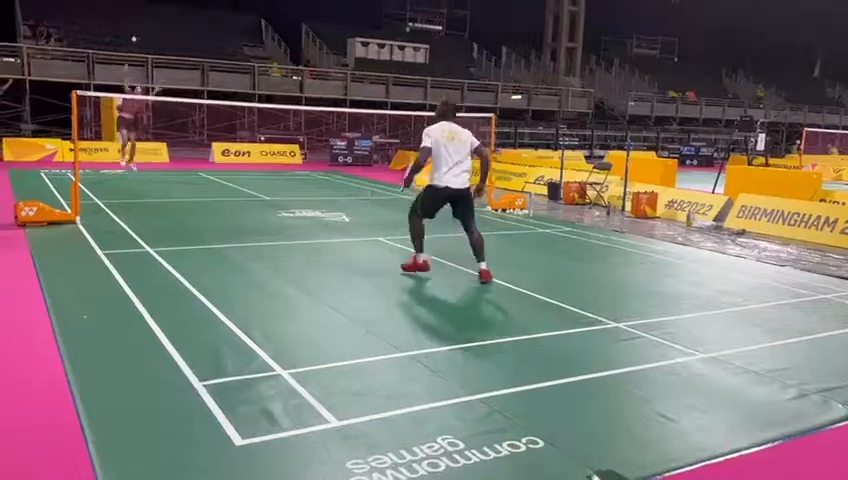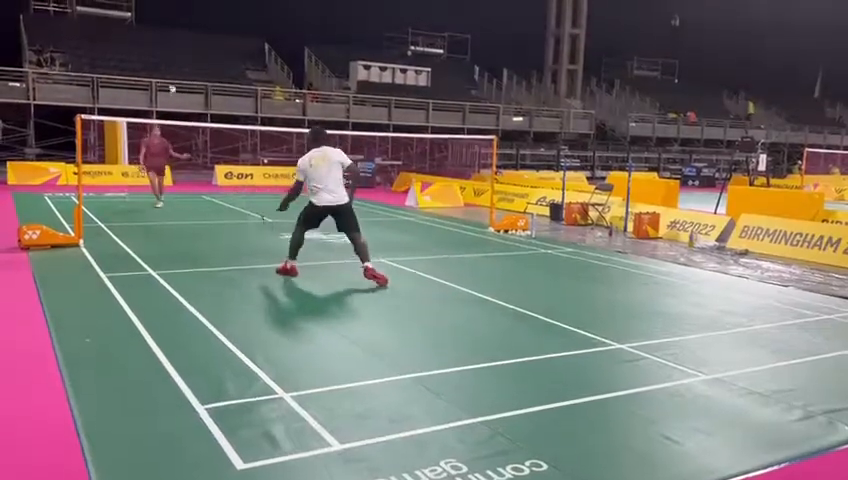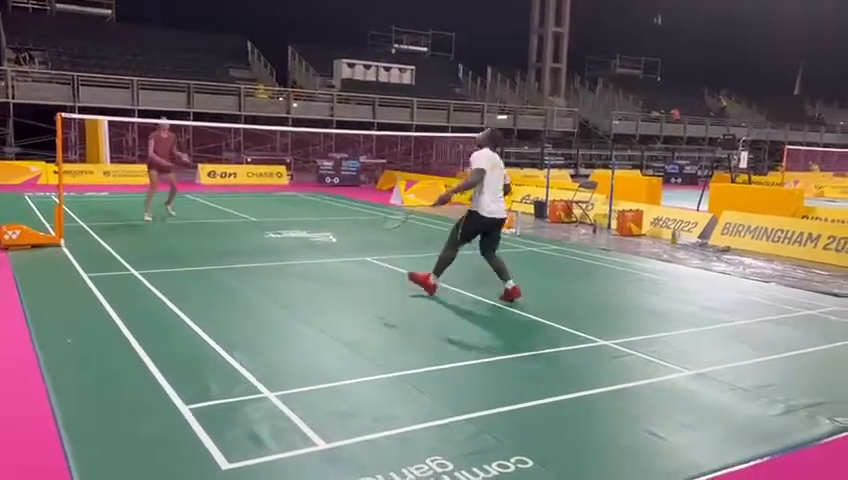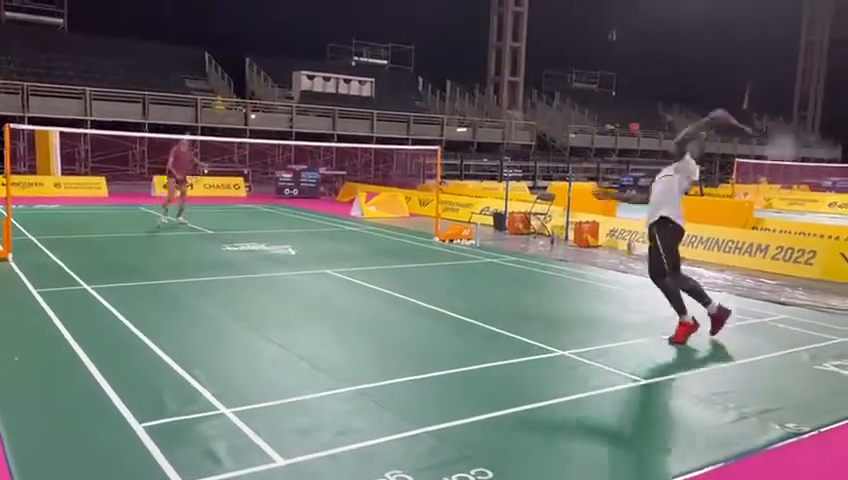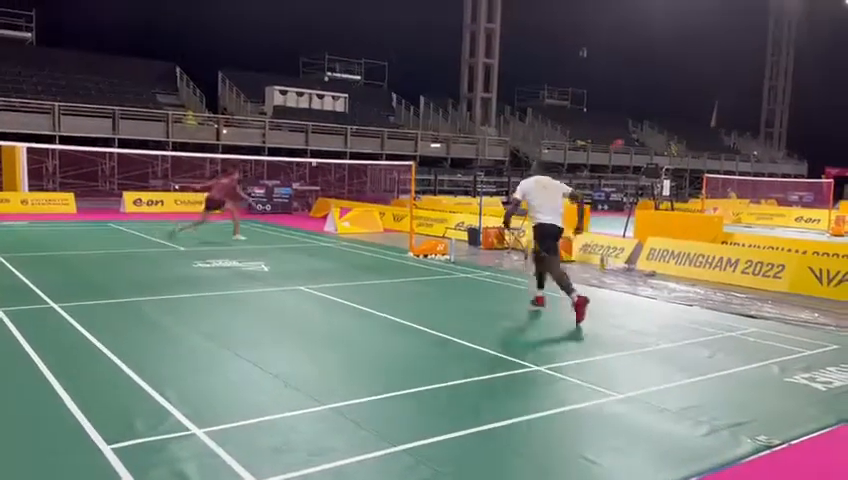
dt=1s
person 1, frame 1
left shoulder: (432, 131)
right shoulder: (465, 133)
left elbow: (421, 159)
right elbow: (485, 156)
left wrist: (409, 177)
right wrist: (481, 183)
left hip: (440, 185)
right hip: (463, 187)
left knee: (415, 216)
right knee: (470, 227)
left ankle: (419, 260)
right ankle: (483, 268)
person 1, frame 2
left shoulder: (304, 160)
right shoulder: (337, 153)
left elbow: (297, 190)
right elbow: (355, 172)
left wrist: (285, 202)
right wrist: (351, 193)
left hip: (318, 203)
right hip: (341, 202)
left knee: (300, 228)
right knee: (356, 236)
left ankle: (290, 265)
right ankle: (368, 267)
person 1, frame 3
left shoulder: (481, 155)
right shoulder: (496, 161)
left elbow: (476, 178)
right elbow: (506, 188)
left wrist: (451, 192)
left hip: (482, 212)
right hip: (500, 214)
left knee: (453, 243)
right knee: (489, 253)
left ankle: (431, 280)
right ankle: (511, 287)
person 1, frame 4
left shoulder: (687, 165)
right shoulder: (671, 170)
left elbow: (680, 142)
right elbow: (646, 198)
left wrist: (708, 120)
right wrist: (615, 196)
left hip: (666, 224)
right hip: (661, 223)
left knee: (659, 274)
right knee: (671, 276)
left ankle: (686, 322)
right ankle: (715, 311)
person 1, frame 5
left shoulder: (526, 183)
right shoulder: (556, 184)
left elbow: (512, 208)
right elbow: (577, 197)
left wrist: (506, 221)
left hip: (543, 227)
right hip: (557, 227)
left knee: (552, 266)
right knee: (538, 258)
left ankle: (576, 299)
right ankle: (540, 295)
